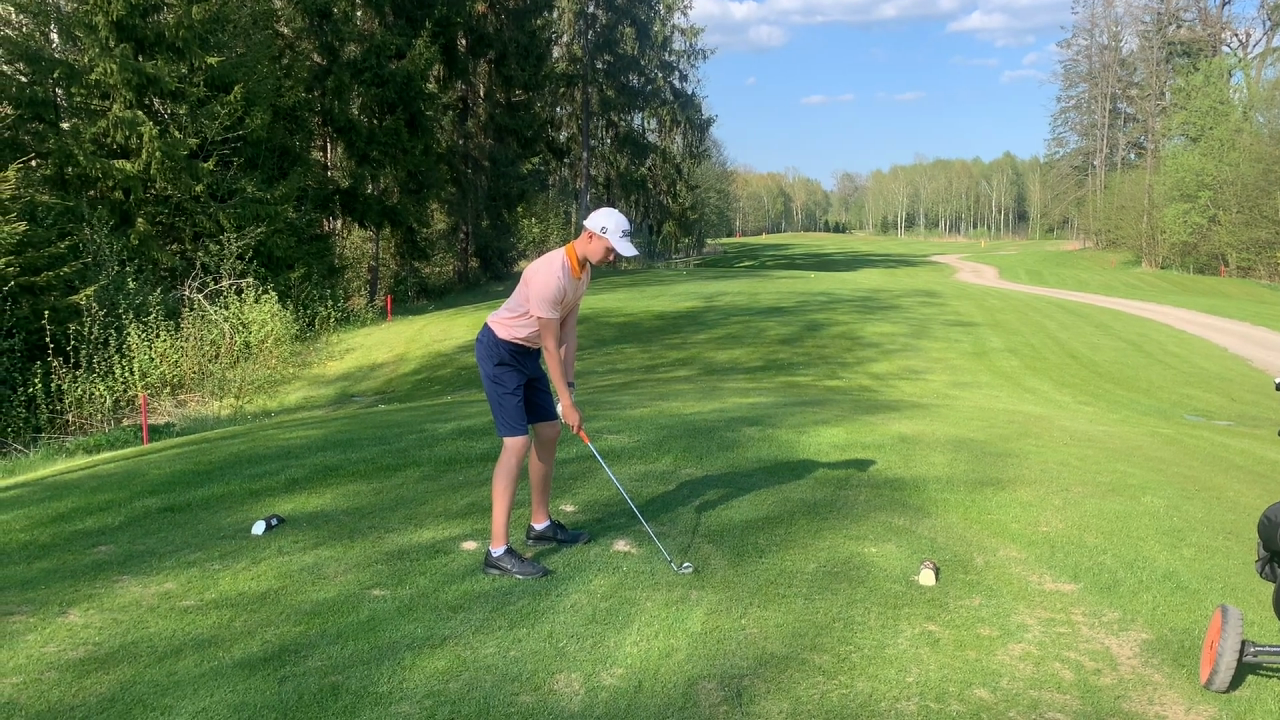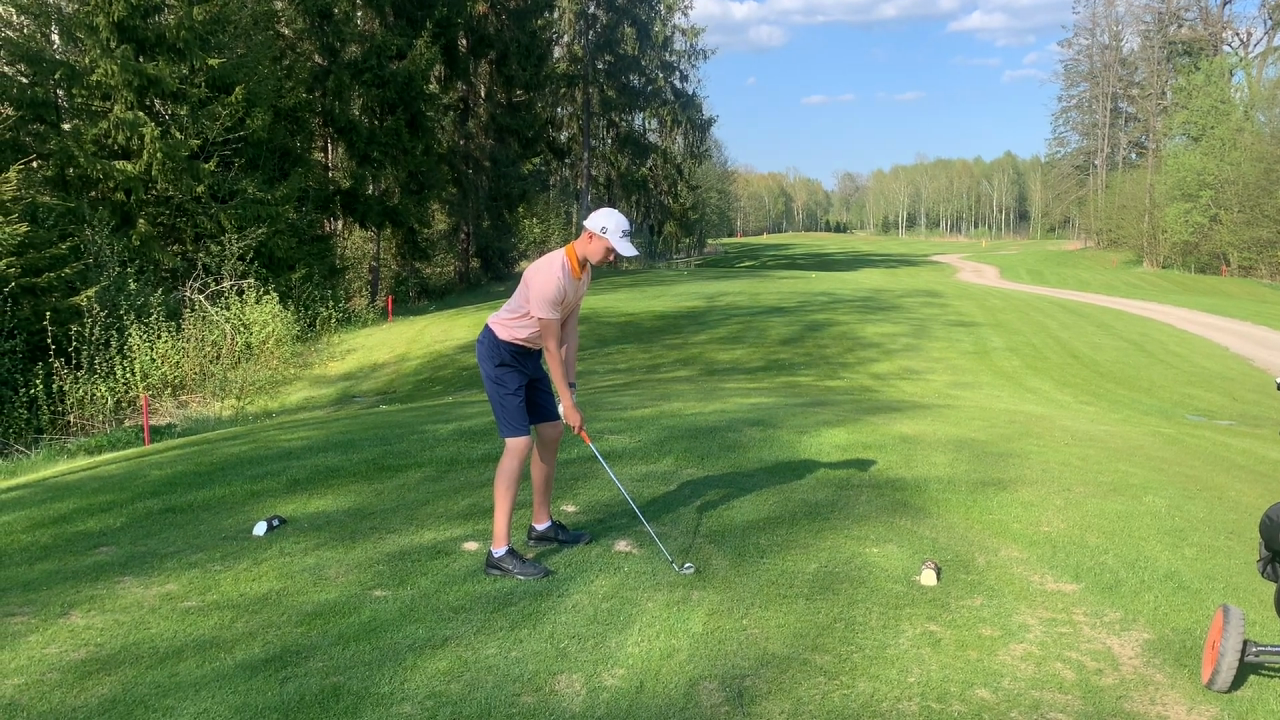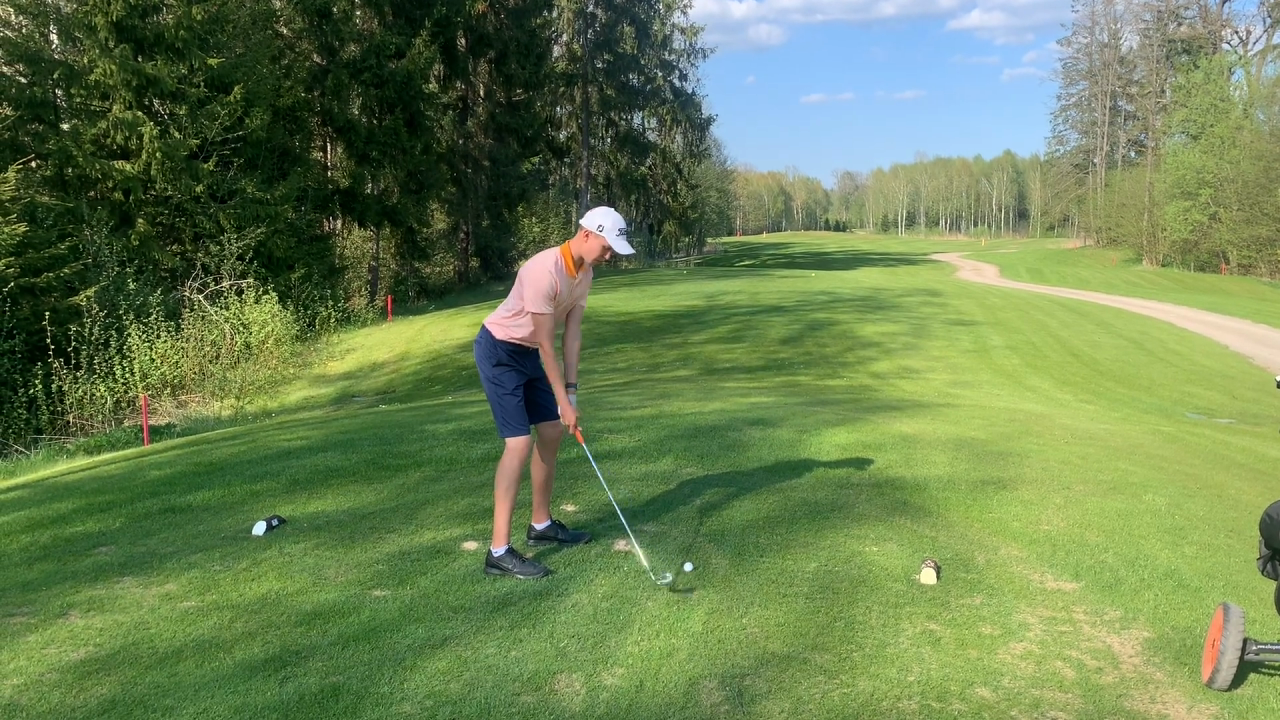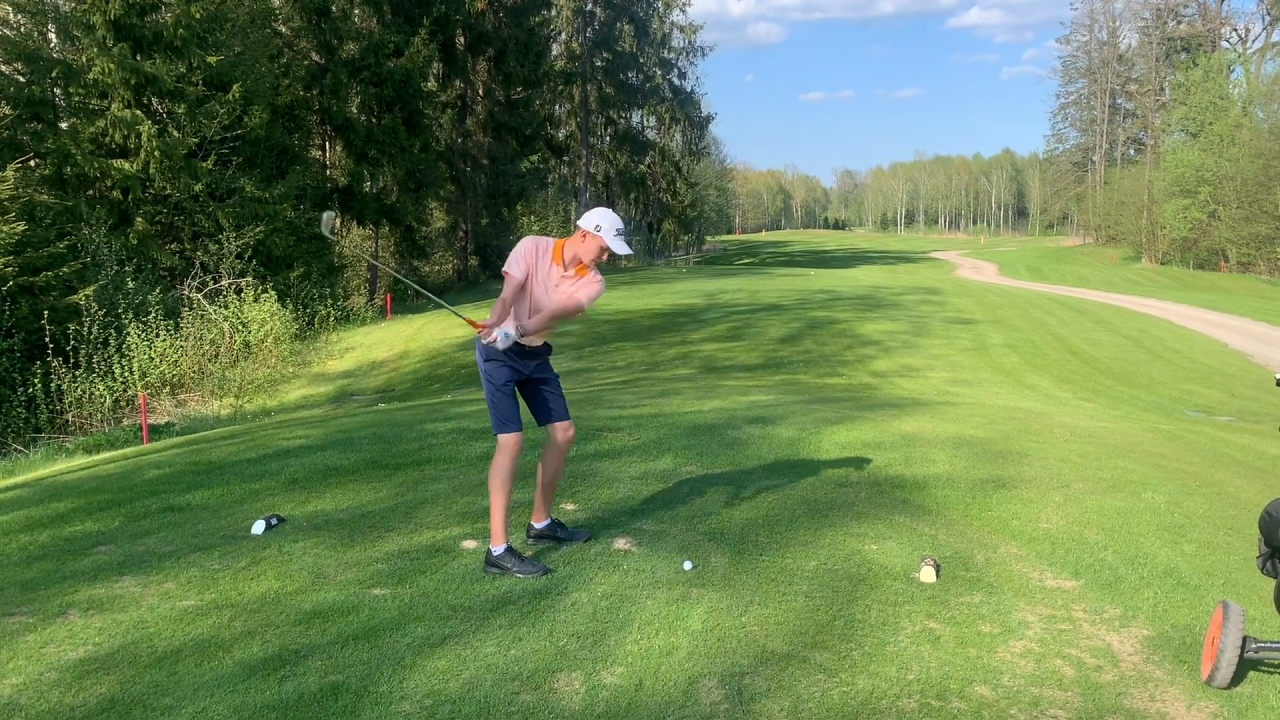
dt=0.3s
person 1, frame 1
left shoulder: (583, 270)
right shoulder: (550, 274)
left elbow: (568, 331)
right elbow: (551, 345)
left wrist: (569, 388)
right wrist: (567, 402)
left hip: (526, 352)
right hip: (500, 350)
left knee: (548, 431)
right knee: (517, 443)
left ankle: (540, 525)
right ankle: (498, 551)
person 1, frame 2
left shoulder: (583, 271)
right shoulder: (551, 275)
left elbow: (569, 331)
right elbow: (552, 346)
left wrist: (571, 389)
right wrist: (568, 402)
left hip: (527, 352)
right hip: (501, 351)
left knee: (550, 432)
right knee: (519, 444)
left ankle: (542, 525)
right ankle: (499, 551)
person 1, frame 3
left shoulder: (584, 274)
right shoulder: (543, 269)
left elbow: (571, 331)
right elbow: (543, 340)
left wrist: (571, 389)
right wrist: (563, 401)
left hip: (528, 352)
right hip: (499, 350)
left knee: (551, 432)
right knee: (520, 444)
left ankle: (541, 524)
right ankle: (499, 551)
person 1, frame 4
left shoulder: (593, 282)
right shoulder: (531, 247)
left elbow: (554, 313)
right elbow: (507, 297)
left wrist: (515, 329)
right wrist: (493, 323)
left hip: (536, 352)
right hip: (499, 351)
left knee: (563, 433)
right knee: (511, 441)
left ankle: (541, 523)
right ankle: (498, 549)
